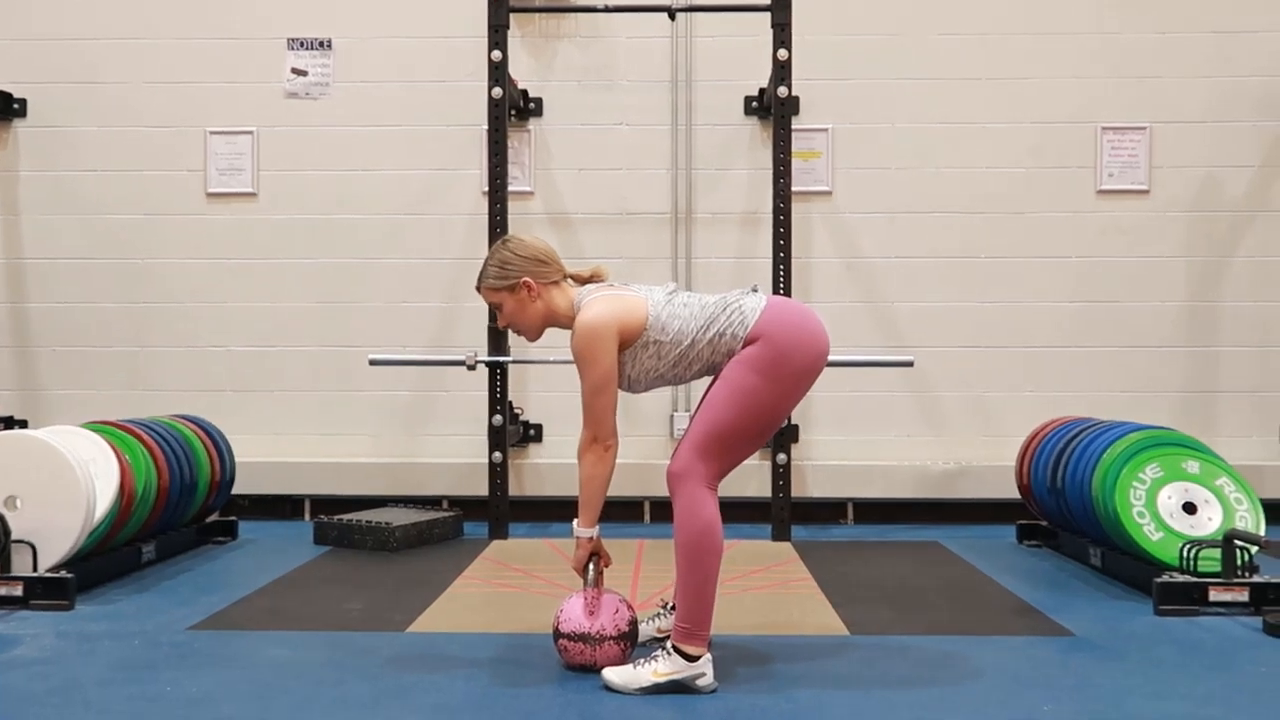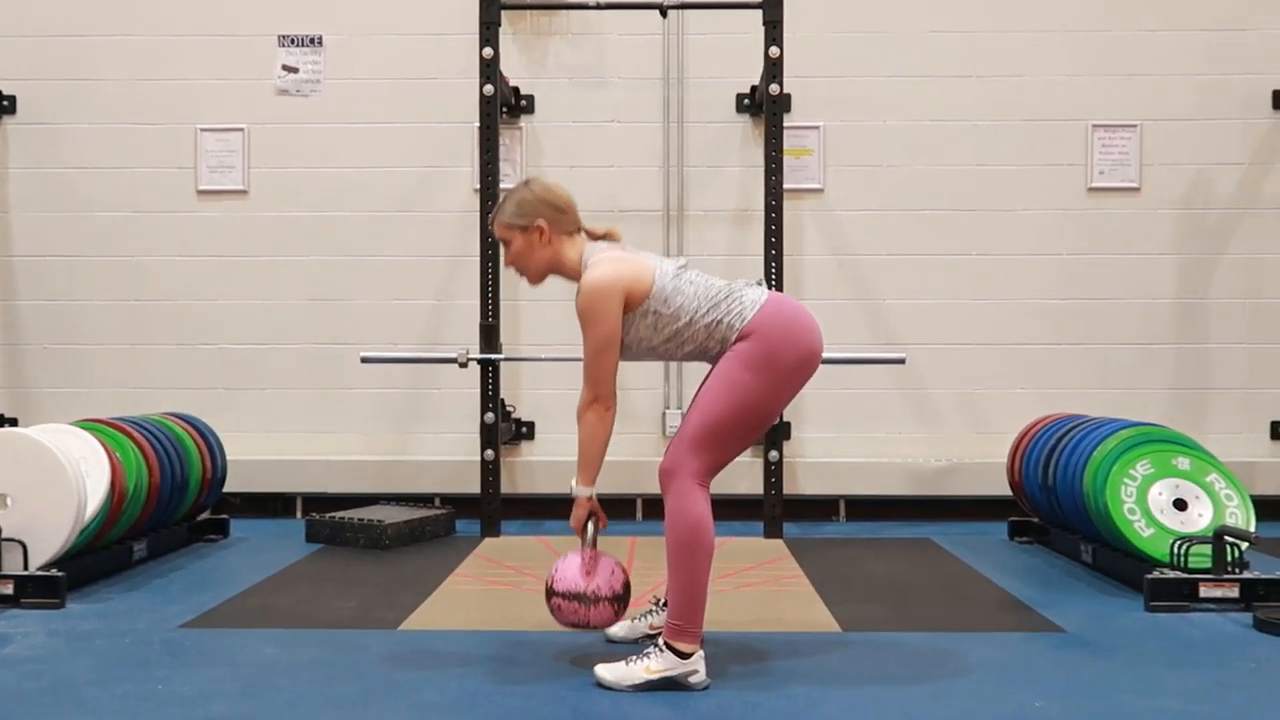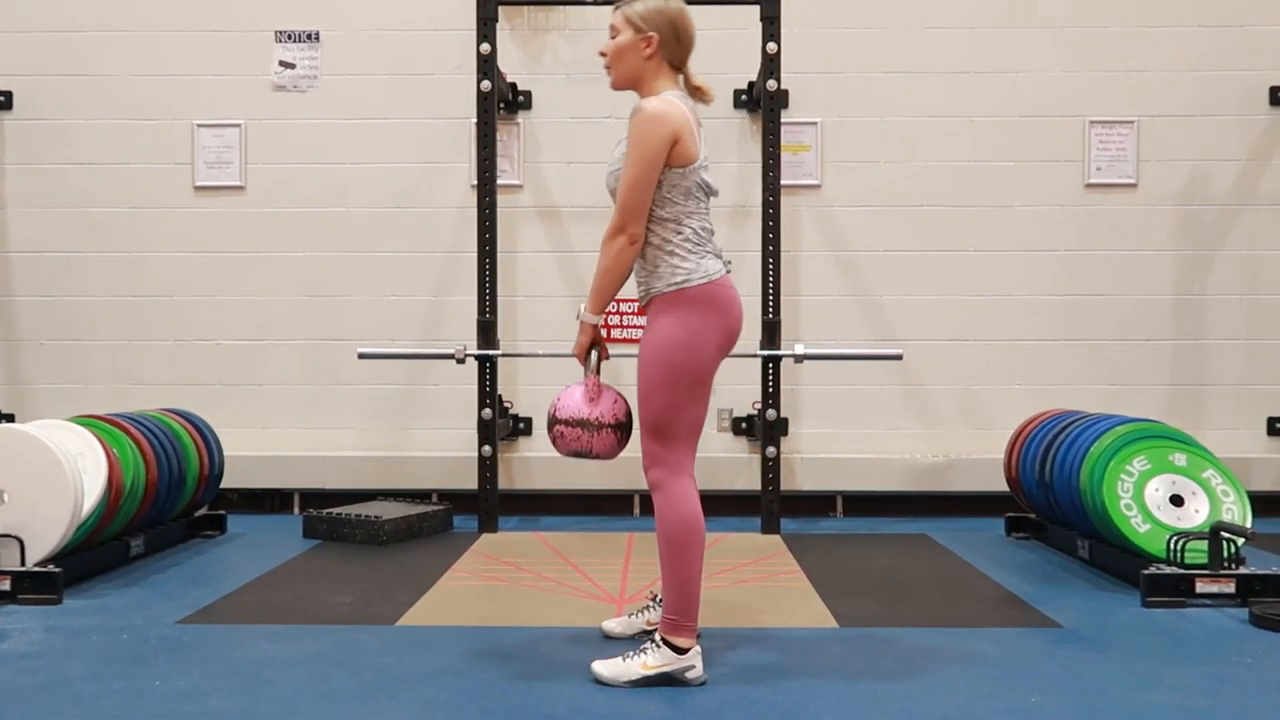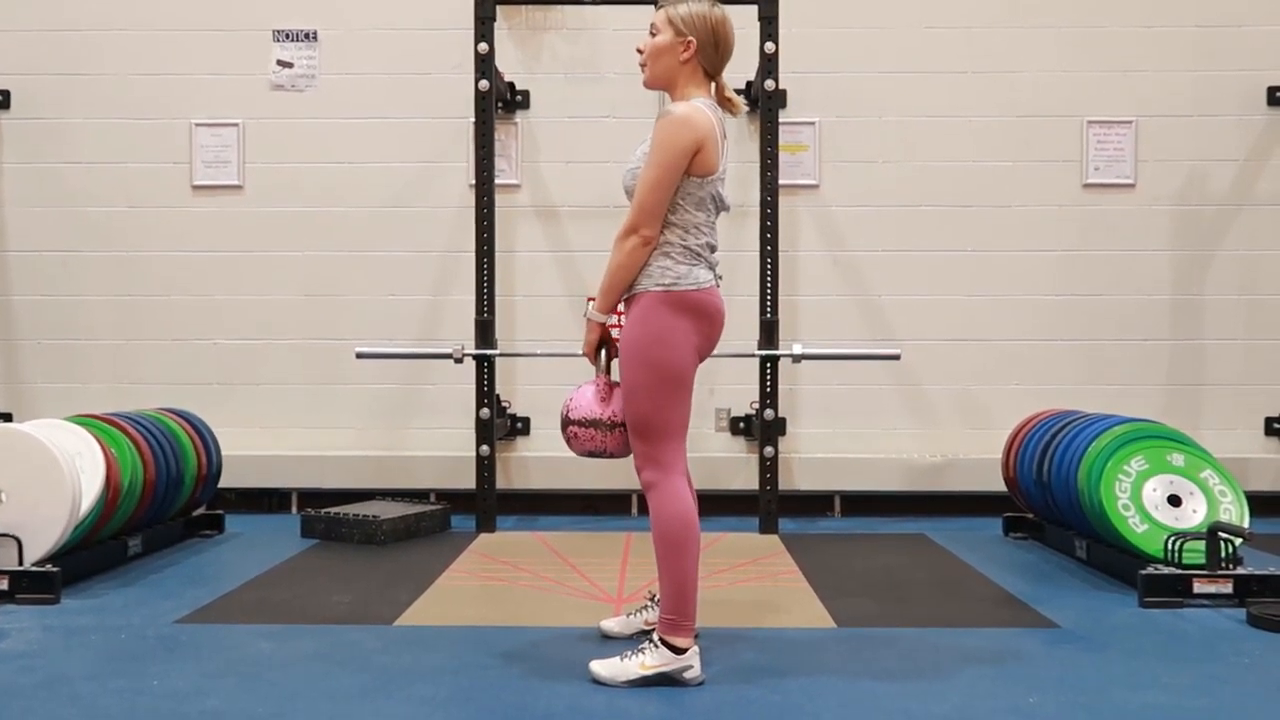
dt=0.5s
person 1, frame 1
left shoulder: (592, 322)
right shoulder: (595, 304)
left elbow: (600, 443)
right elbow: (596, 439)
left wrist: (585, 531)
right wrist: (589, 528)
left hip: (783, 340)
right hip: (779, 335)
left knee: (691, 477)
right knee: (692, 474)
left ankle: (689, 656)
right ankle: (685, 610)
person 1, frame 2
left shoulder: (599, 281)
right shoulder: (602, 263)
left elbow: (598, 403)
right elbow: (598, 397)
left wrist: (583, 494)
right wrist: (587, 491)
left hip: (776, 341)
right hip: (772, 335)
left knee: (683, 476)
right knee: (682, 472)
left ankle: (681, 653)
right ankle: (677, 610)
person 1, frame 3
left shoulder: (655, 111)
right shoulder: (667, 112)
left elbow: (625, 234)
right elbow: (639, 230)
left wrist: (589, 318)
right wrist: (599, 315)
left hip: (687, 306)
right hip: (697, 301)
left knee: (666, 469)
right knee: (667, 464)
left ankle: (678, 647)
right ankle: (672, 604)
person 1, frame 4
left shoulder: (683, 118)
right shoulder: (700, 119)
left elbow: (640, 233)
left wrist: (597, 314)
right wrist: (615, 312)
left hip: (665, 307)
right hip: (681, 303)
left knee: (660, 470)
right knee: (662, 466)
left ankle: (676, 646)
right ankle: (671, 604)
